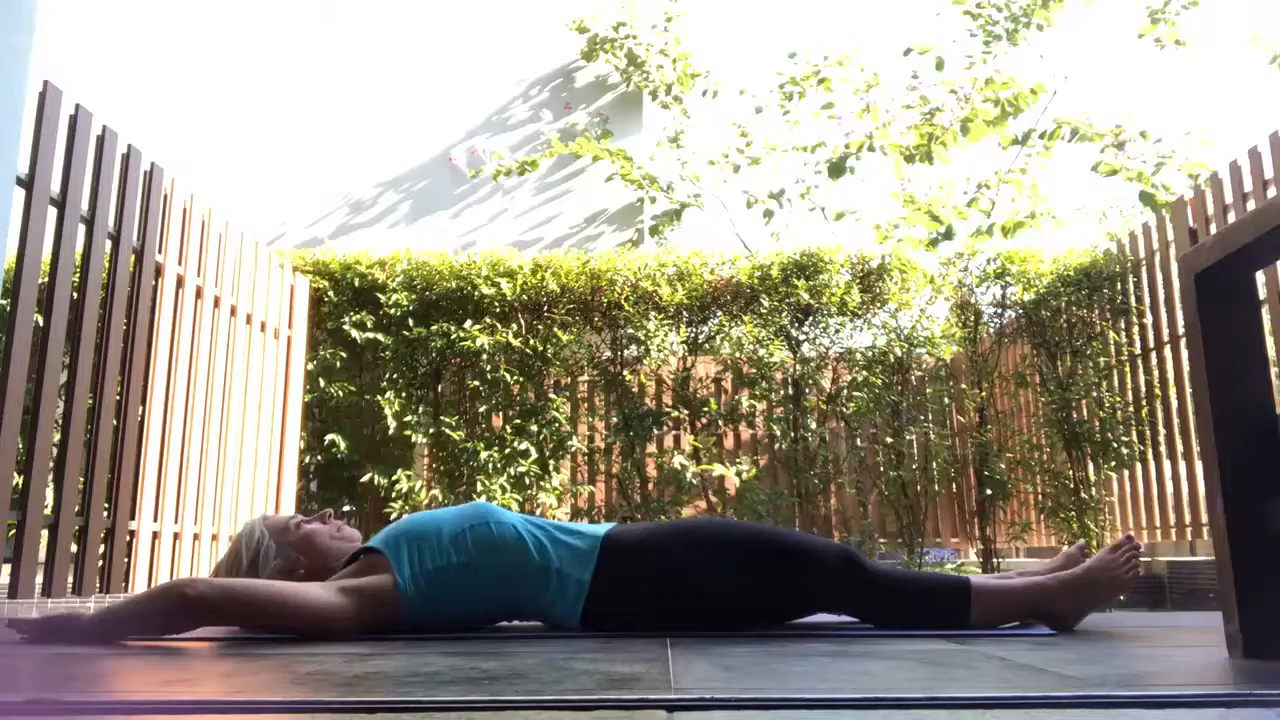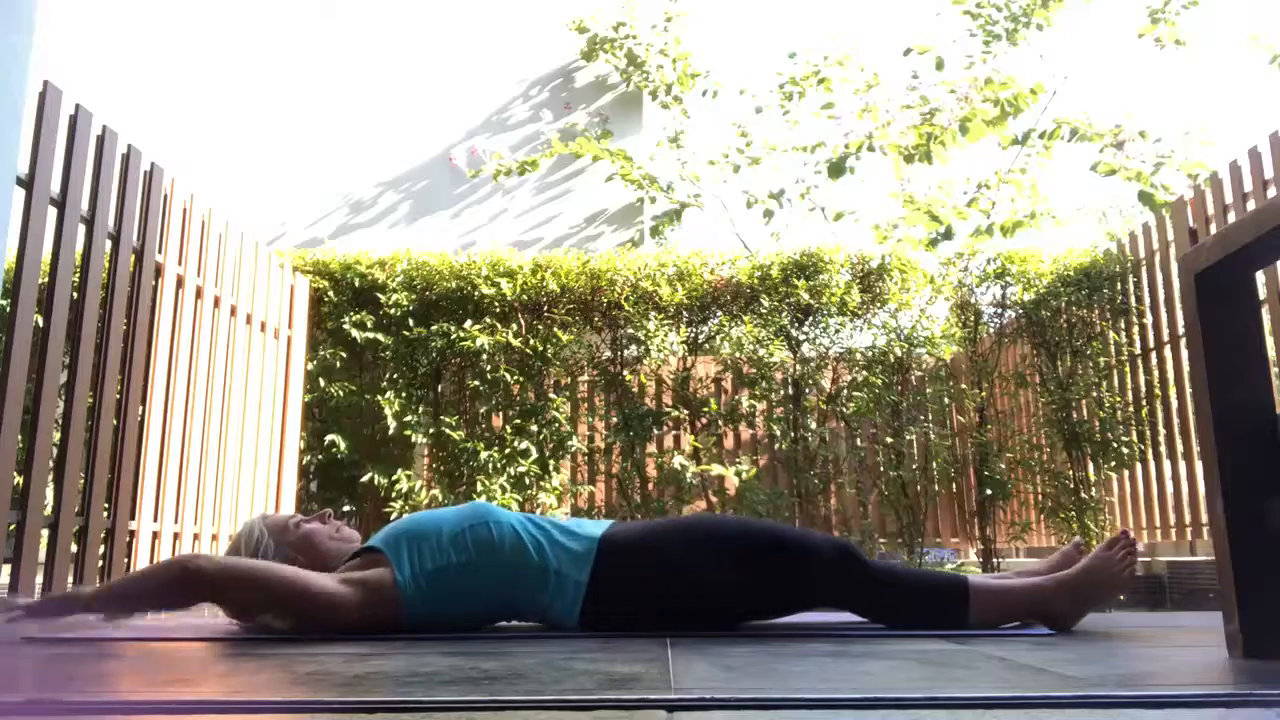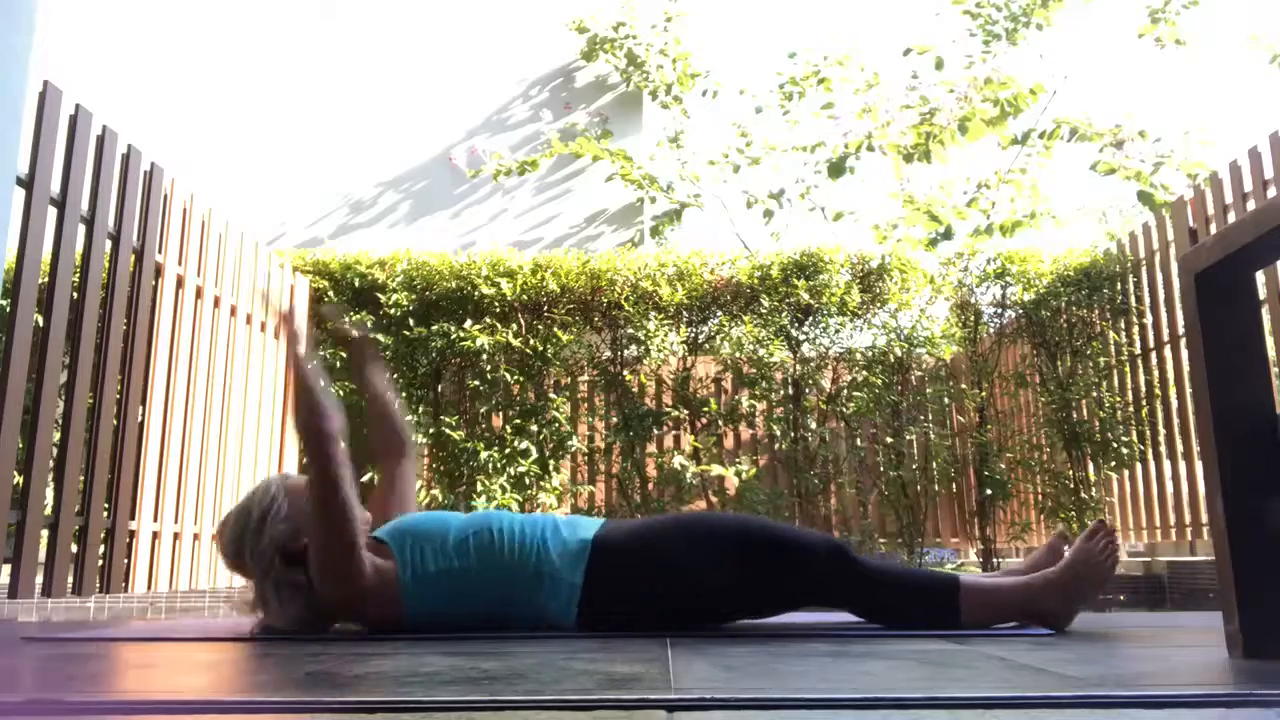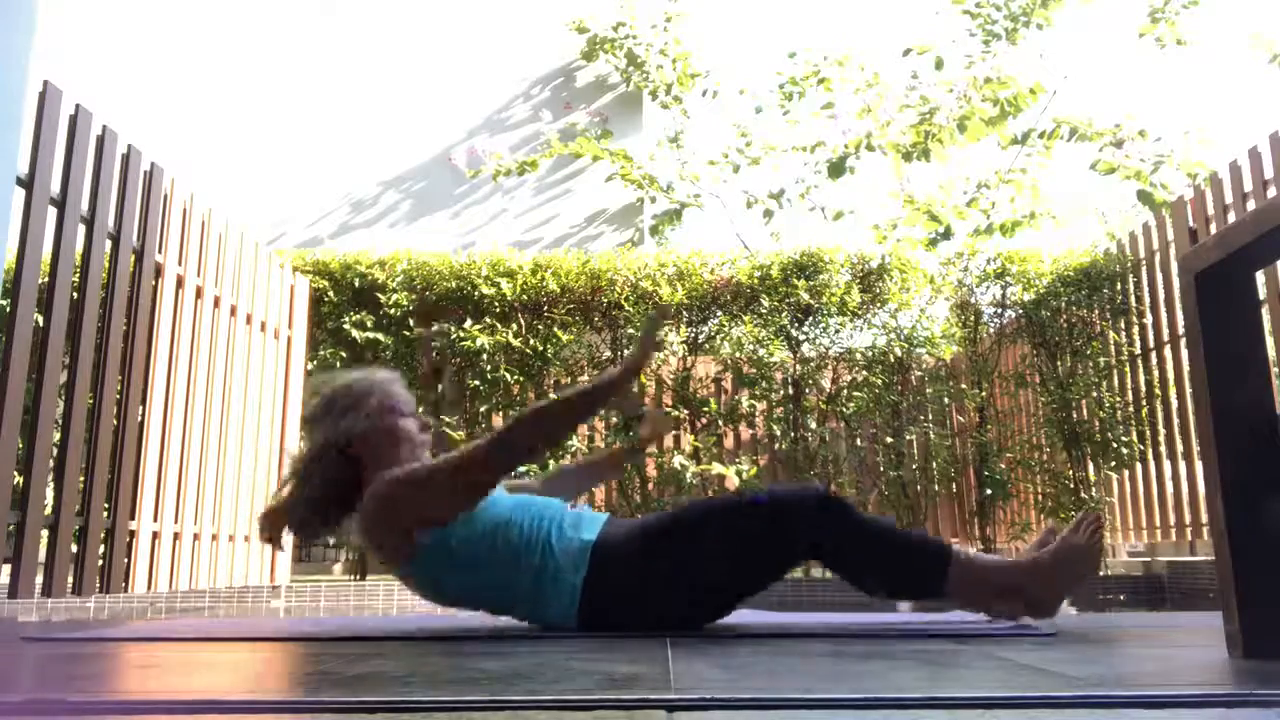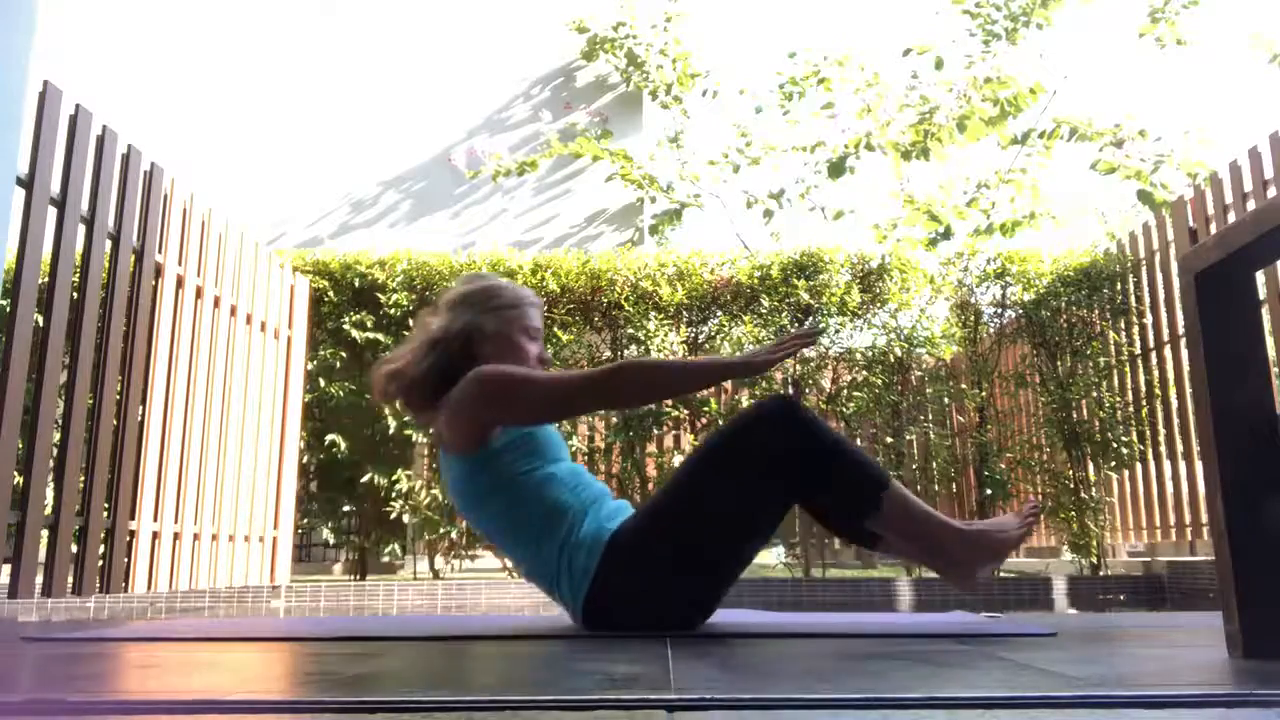
dt=0.2s
person 1, frame 1
left shoulder: (371, 560)
right shoulder: (357, 597)
right elbow: (205, 598)
left hip: (616, 551)
right hip: (616, 585)
left knee: (822, 563)
right knee: (834, 580)
left ankle: (1025, 588)
right ankle: (1044, 597)
person 1, frame 2
left shoulder: (375, 558)
right shoulder: (362, 593)
right elbow: (206, 573)
left hip: (613, 550)
right hip: (615, 584)
left knee: (819, 557)
right knee: (828, 572)
left ankle: (1025, 591)
right ankle: (1039, 597)
person 1, frame 3
left shoulder: (386, 544)
right shoulder: (364, 582)
left elbow: (396, 446)
right elbow: (328, 477)
left wrist: (365, 366)
right wrist: (302, 374)
left hip: (606, 554)
right hip: (613, 586)
left knee: (812, 559)
right knee: (825, 573)
left ankle: (1014, 592)
right ankle: (1029, 598)
person 1, frame 4
left shoulder: (416, 503)
right shoulder: (392, 507)
left elbow: (535, 486)
right elbow: (507, 450)
left wrist: (621, 452)
right wrist: (617, 379)
left hip: (614, 557)
right hip: (617, 587)
left knee: (804, 523)
right knee: (812, 514)
left ankle: (996, 582)
right ankle: (1011, 579)
person 1, frame 5
left shoulder: (493, 421)
right shoulder: (478, 396)
right elbow: (612, 385)
right wrist: (750, 361)
left hip: (621, 594)
right hip: (633, 585)
left knee: (789, 474)
right knee: (780, 424)
left ankle: (940, 544)
right ankle: (953, 543)
